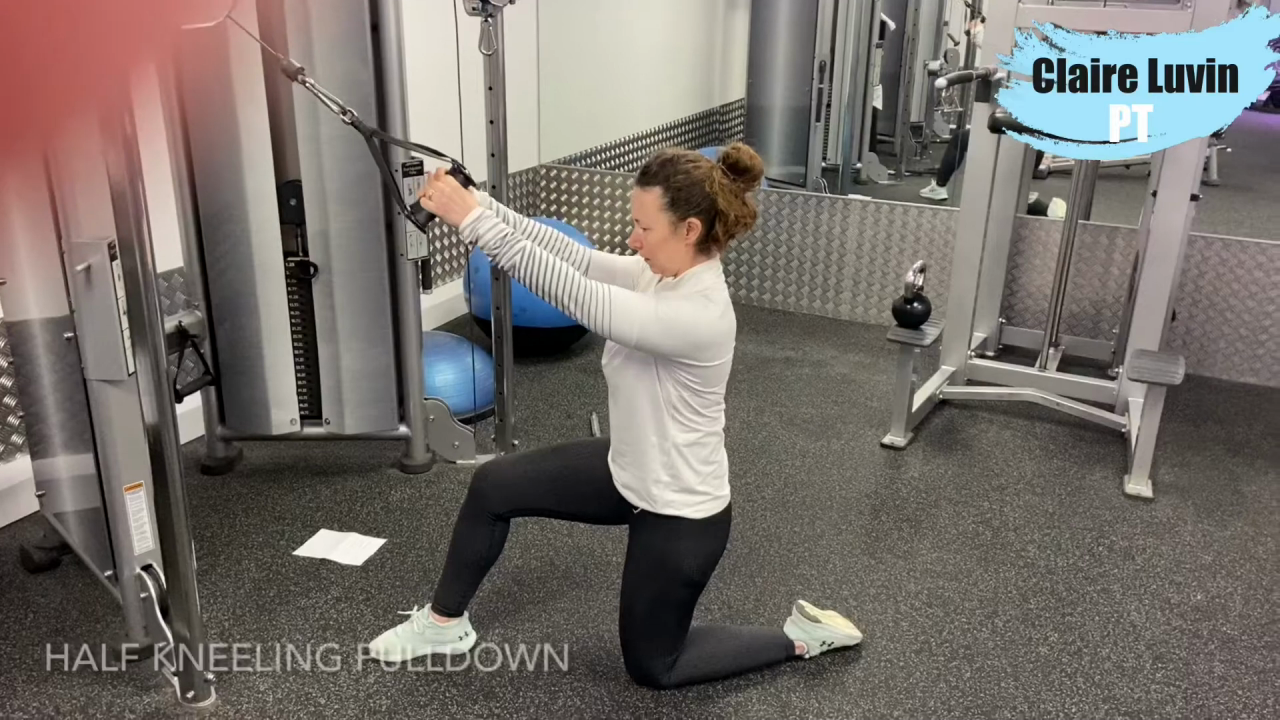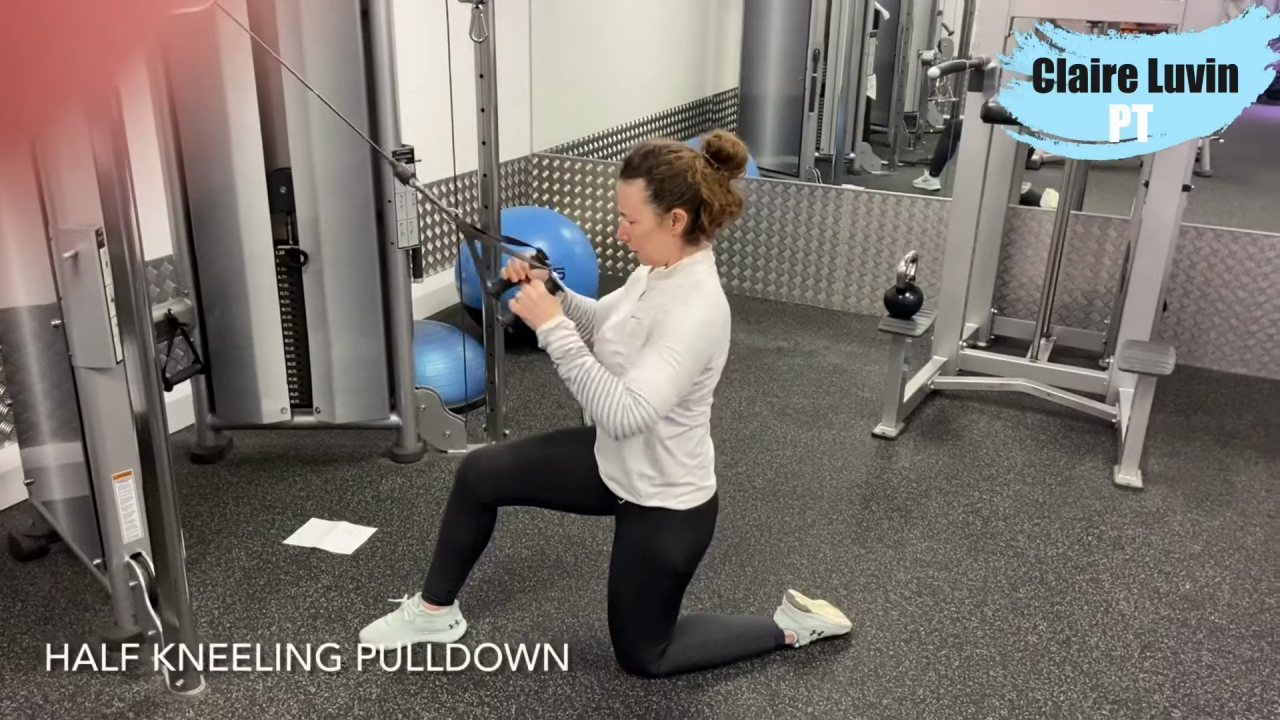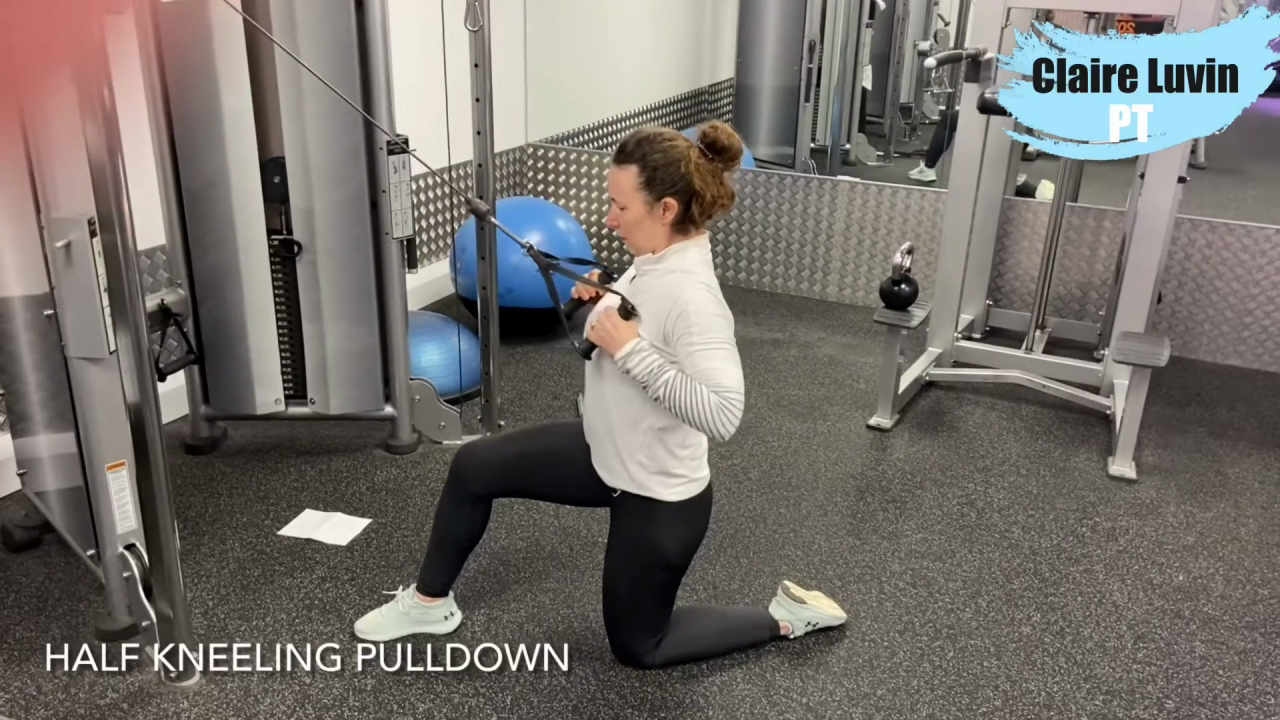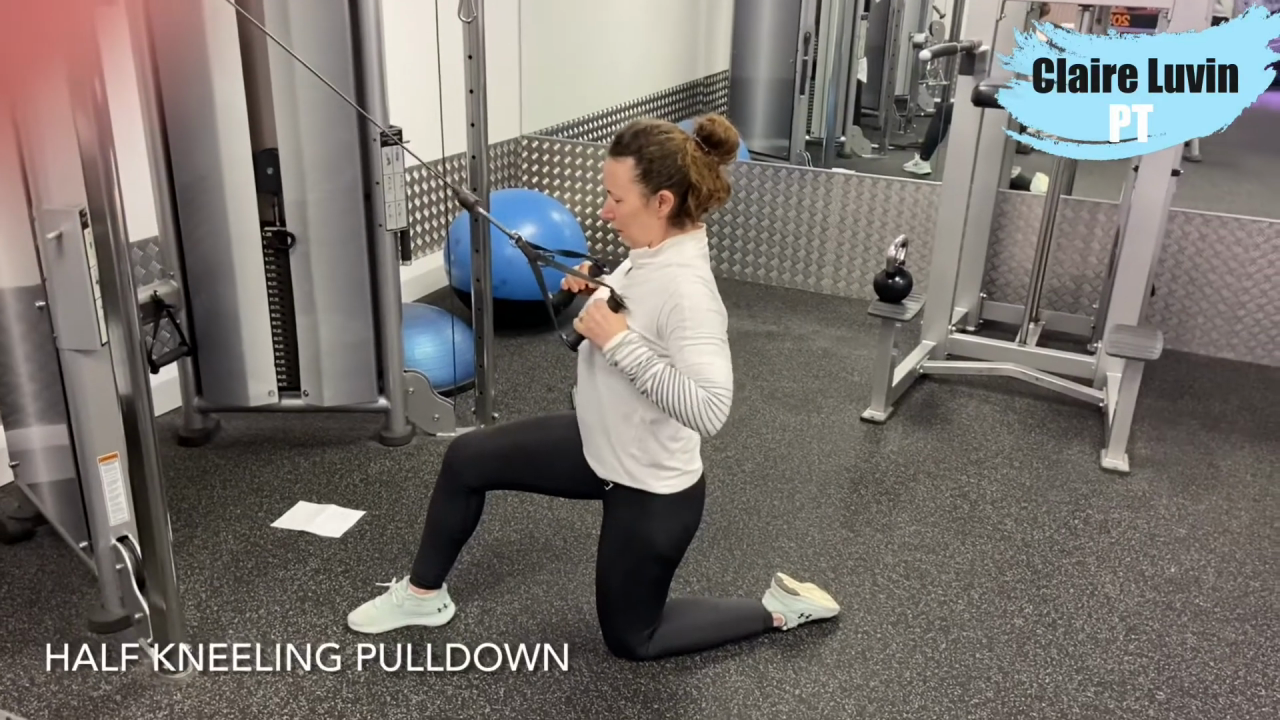
dt=0.5s
person 1, frame 1
left shoulder: (699, 314)
right shoulder: (667, 271)
left elbow: (576, 299)
right elbow: (573, 260)
left wrist: (476, 222)
right wrist: (479, 204)
left hip: (680, 512)
right hip: (631, 469)
left knee: (652, 665)
right knee: (493, 486)
left ankle: (805, 637)
right ankle: (444, 623)
person 1, frame 2
left shoulder: (696, 309)
right shoulder: (662, 269)
left elbow: (621, 412)
right elbow: (603, 324)
left wrist: (550, 326)
right wrist: (548, 290)
left hip: (665, 502)
right hip: (615, 462)
left knee: (641, 654)
right knee: (480, 474)
left ankle: (792, 624)
right ankle: (435, 611)
person 1, frame 3
left shoulder: (691, 294)
right shoulder: (659, 259)
left elbow: (721, 415)
left wrist: (630, 350)
right wrist: (605, 299)
left hip: (660, 495)
right hip: (607, 452)
left knee: (636, 645)
right knee: (474, 467)
left ankle: (787, 616)
right ankle: (430, 603)
person 1, frame 4
left shoulder: (686, 288)
right shoulder: (652, 253)
left elbow: (708, 409)
left wrist: (618, 341)
right wrist: (597, 293)
left hip: (653, 487)
right hip: (600, 445)
left knee: (630, 637)
right knee: (466, 459)
left ankle: (781, 609)
right ankle: (423, 595)
